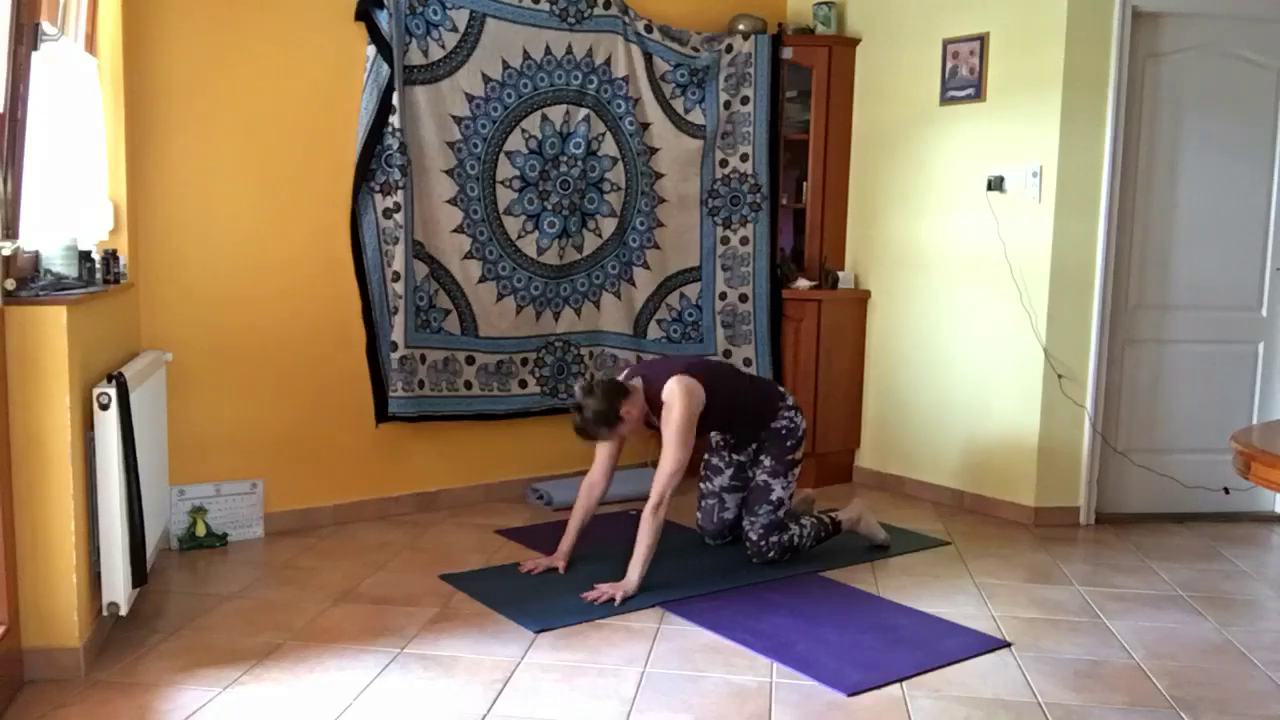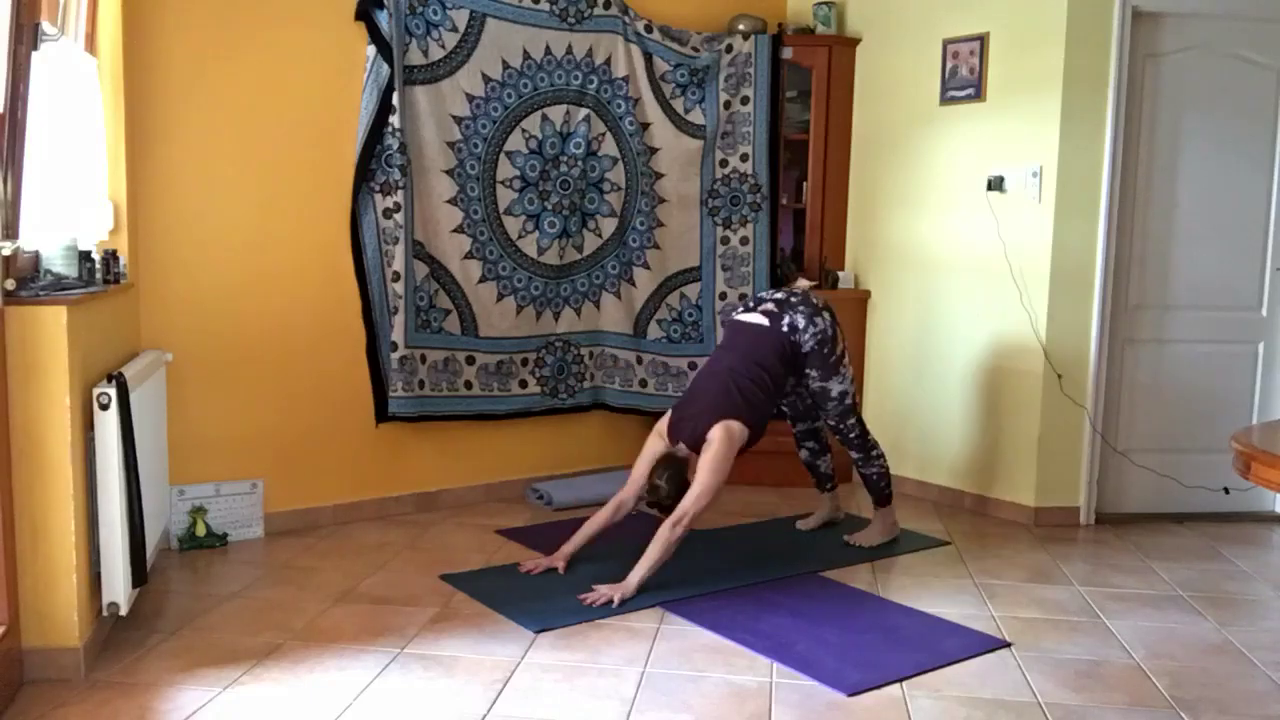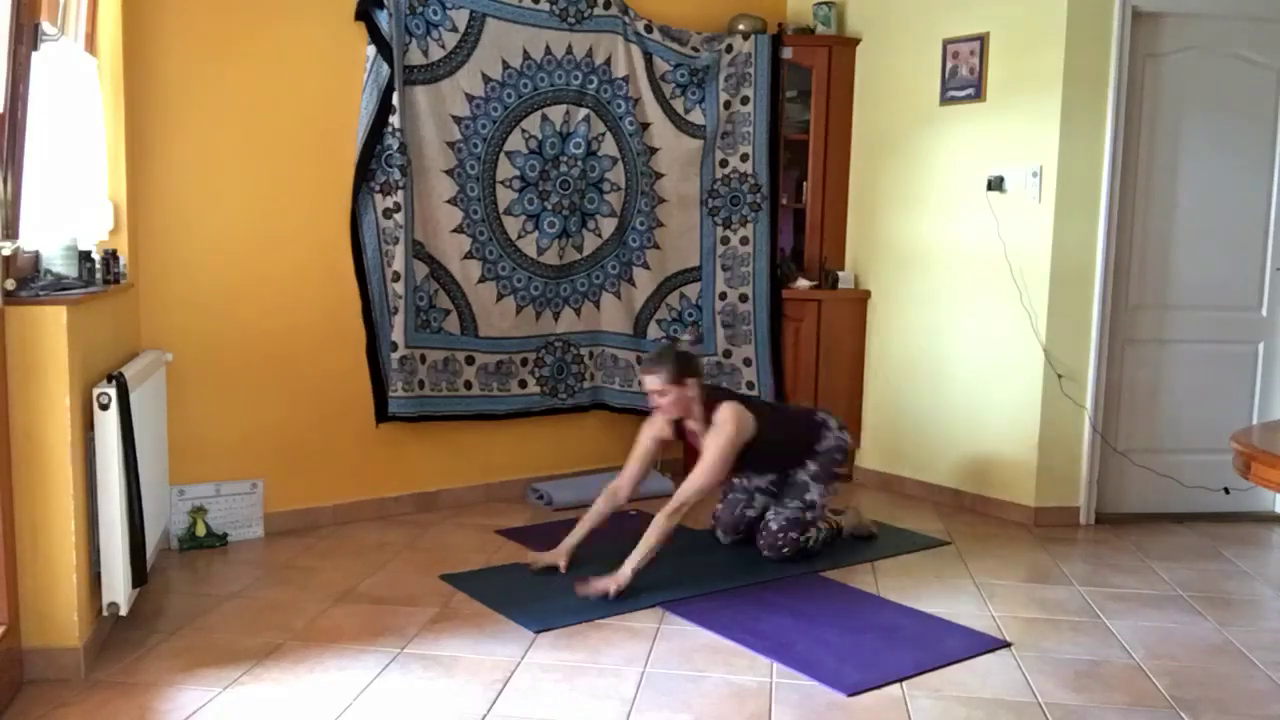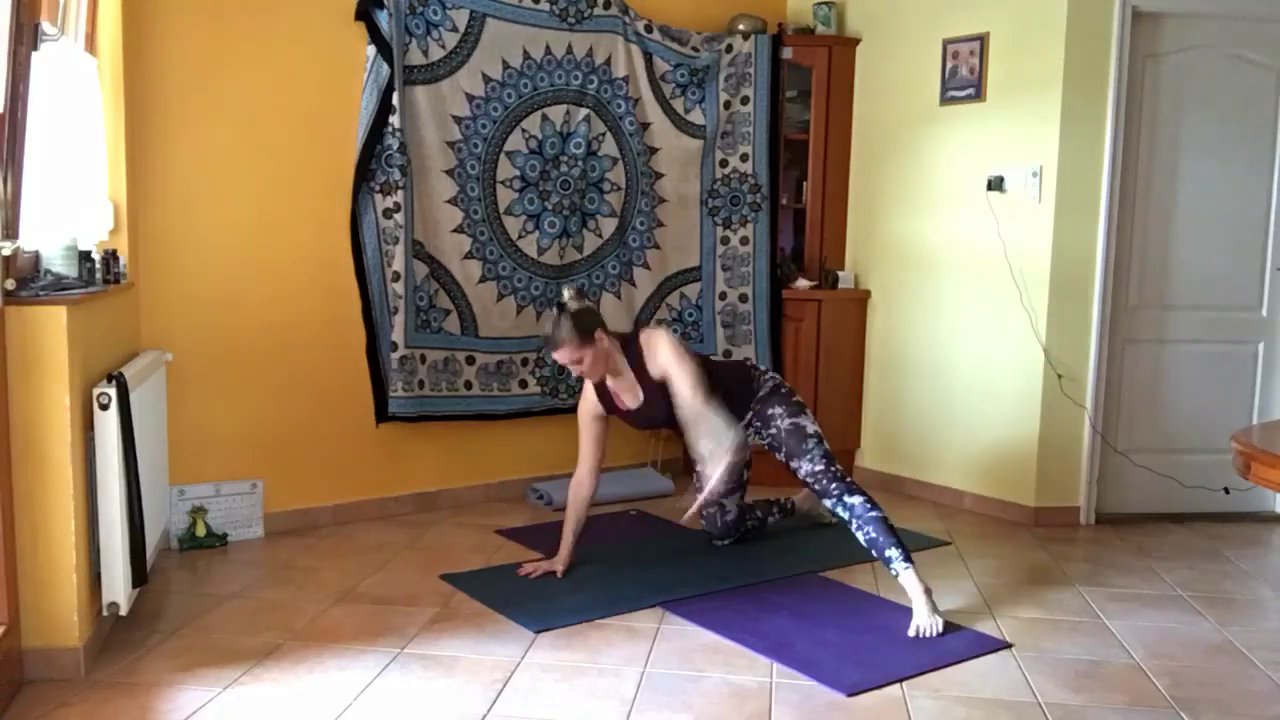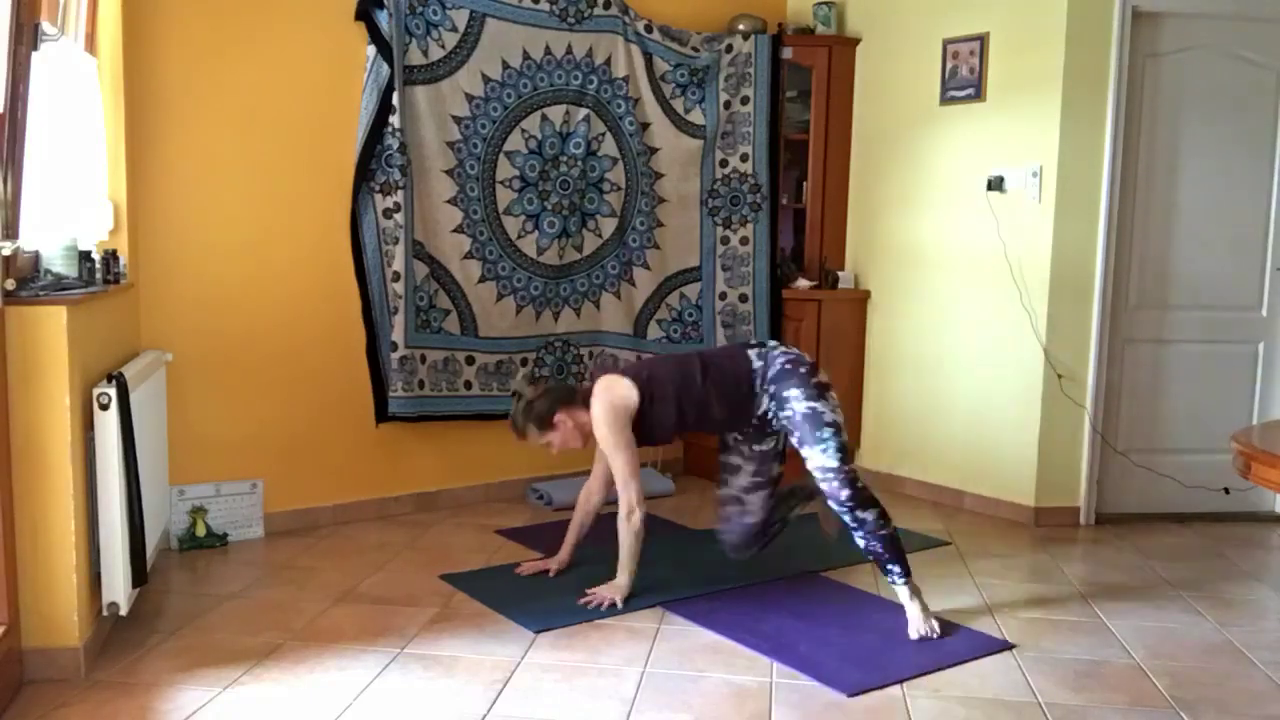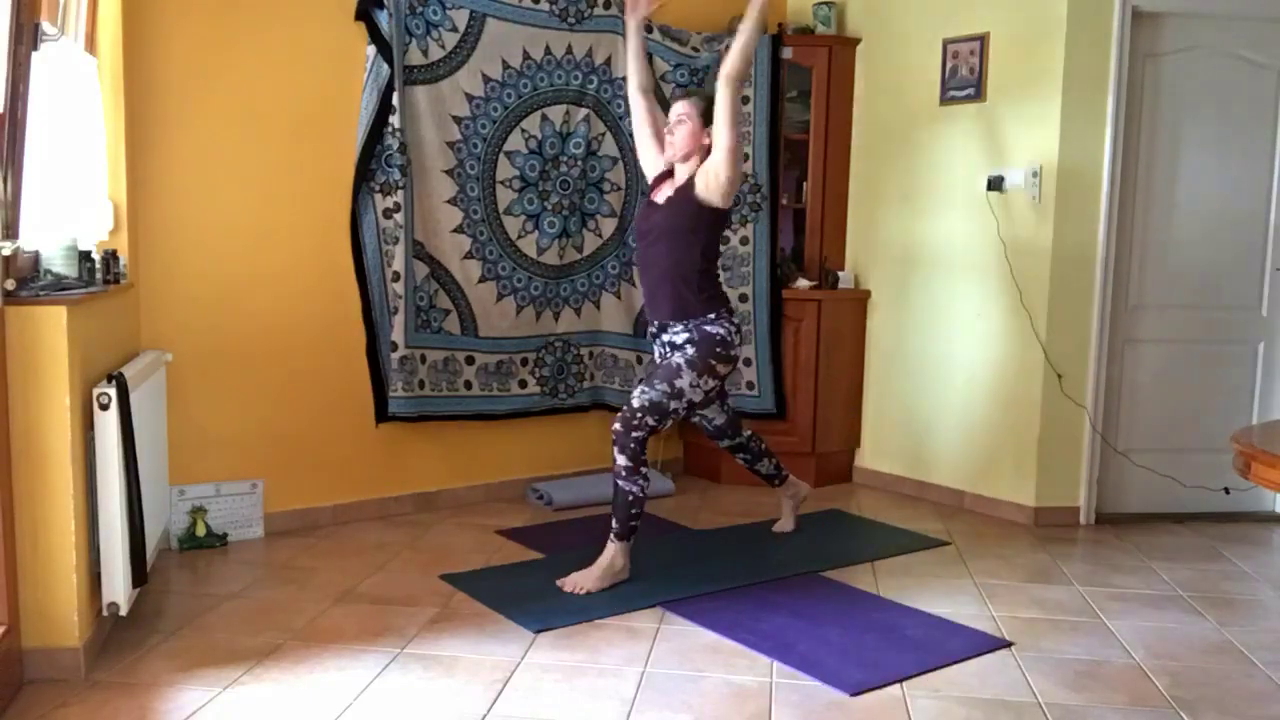
dt=0.4s
person 1, frame 1
left shoulder: (676, 392)
right shoulder: (621, 391)
left elbow: (659, 499)
right elbow: (596, 479)
left wrist: (631, 580)
right wrist: (562, 552)
left hip: (776, 422)
right hip: (732, 432)
left knee: (763, 543)
right knee: (713, 530)
left ankle: (849, 518)
right ankle: (790, 506)
person 1, frame 2
left shoulder: (720, 438)
right shoulder: (669, 429)
left elbow: (679, 523)
right elbow: (623, 500)
left wrist: (629, 585)
right wrist: (564, 552)
left ankle: (884, 516)
right ankle: (828, 502)
person 1, frame 3
left shoulder: (729, 419)
right shoulder: (665, 420)
left elbow: (677, 506)
right elbow: (621, 487)
left wrist: (624, 573)
right wrist: (566, 547)
left hip: (819, 443)
right hip: (771, 463)
left knee: (778, 541)
left ankle: (844, 522)
right ankle: (812, 512)
person 1, frame 4
left shoulder: (654, 344)
right shoulder: (593, 395)
left elbow: (693, 398)
right elbow: (584, 477)
left wrist: (716, 456)
right wrist: (562, 556)
left hip: (757, 395)
right hip: (716, 424)
left knee: (827, 479)
right knee: (723, 528)
left ankle: (913, 583)
right ankle: (800, 504)
person 1, frame 5
left shoulder: (606, 402)
right shoulder: (605, 407)
left elbow: (631, 505)
right elbow: (594, 490)
left wrist: (623, 580)
right wrist: (561, 556)
left hip: (773, 375)
right hip: (738, 414)
left knee: (843, 488)
right knee: (741, 536)
left ankle: (906, 593)
right ankle: (807, 495)
person 1, frame 6
left shoulder: (714, 180)
right shoulder: (659, 177)
left elbow: (728, 83)
right elbow: (639, 97)
left hip: (704, 335)
right hip: (669, 336)
left knee: (629, 430)
right knee: (723, 430)
left ankle: (617, 556)
right ankle: (790, 490)
